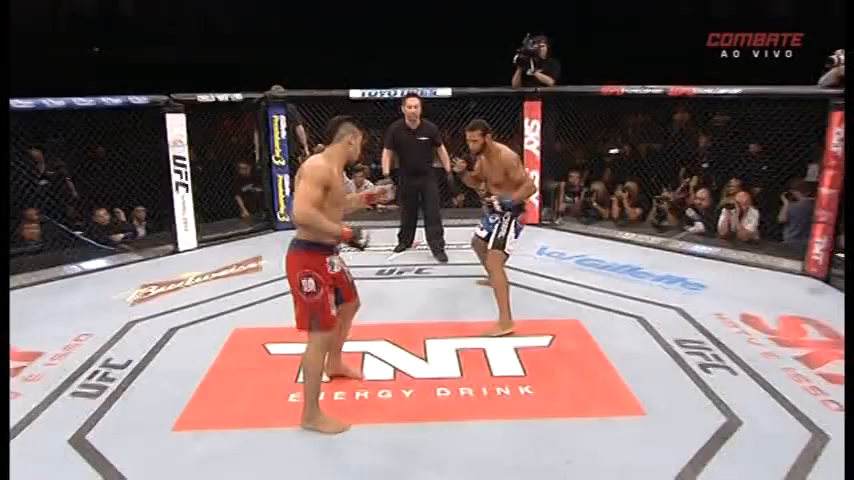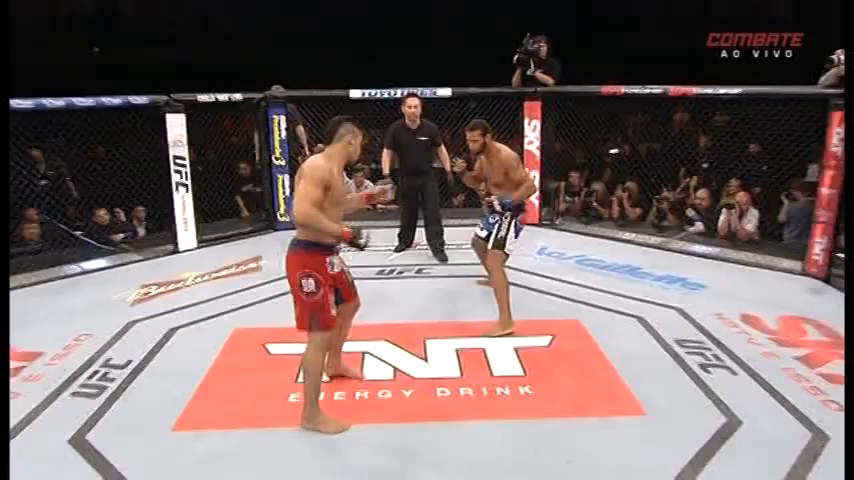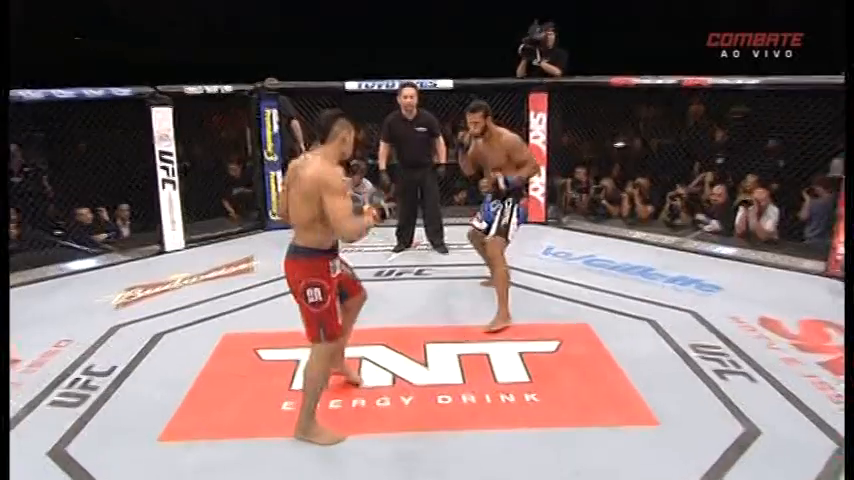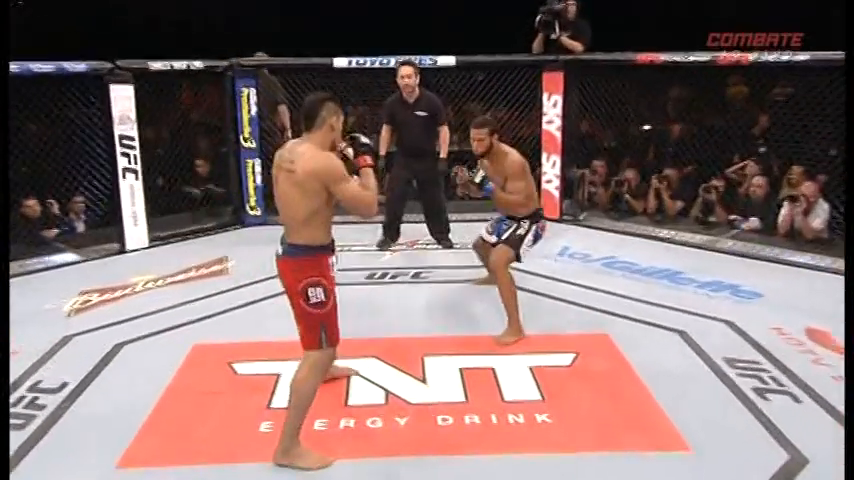
dt=0.4s
person 1, frame 1
left shoulder: (333, 170)
right shoulder: (319, 167)
right elbow: (302, 213)
left wrist: (367, 198)
right wrist: (345, 233)
left hip: (327, 255)
right hip: (308, 259)
left knee: (349, 303)
right knee: (320, 334)
left ankle: (334, 364)
right ankle: (311, 415)
person 1, frame 2
left shoulder: (334, 170)
right shoulder: (319, 167)
right elbow: (302, 213)
left wrist: (369, 197)
right wrist: (345, 233)
left hip: (327, 255)
right hip: (308, 258)
left knee: (349, 303)
right knee: (321, 335)
left ankle: (334, 364)
right ankle: (311, 415)
person 1, frame 3
left shoulder: (298, 164)
right shoulder: (330, 174)
left elbow: (283, 211)
right elbow: (347, 231)
right wrist: (370, 215)
left hip: (322, 257)
right hip: (310, 265)
left knee: (355, 297)
right knee: (326, 345)
left ankle: (338, 365)
right ankle: (306, 426)
person 1, frame 4
left shoulder: (287, 152)
right shoulder: (324, 162)
right elbow: (367, 208)
right wrist: (364, 162)
left hip: (301, 253)
right hip: (307, 262)
left knee: (326, 309)
right knee: (320, 350)
left ankle: (324, 369)
right ankle: (289, 448)
person 2, frame 1
left shoulder: (506, 157)
right shoulder: (481, 156)
left elbow: (530, 186)
right elbow: (475, 182)
left wrist: (507, 202)
right wrist: (462, 172)
left hip: (510, 214)
right hip: (496, 210)
left knee: (494, 262)
right knee: (478, 243)
left ankle: (505, 322)
right ankle: (494, 279)
person 2, frame 2
left shoulder: (506, 157)
right shoulder: (482, 156)
left elbow: (530, 186)
right elbow: (475, 182)
left wrist: (506, 201)
right wrist: (462, 172)
left hip: (510, 213)
right hip: (496, 210)
left knee: (494, 262)
right knee: (478, 242)
left ankle: (505, 322)
right ankle: (494, 279)
person 2, frame 3
left shoulder: (509, 140)
right shoulder: (477, 140)
left elbow: (534, 166)
right elbow: (468, 171)
left wrist: (511, 180)
right wrist: (463, 150)
left hip: (511, 199)
right hip: (492, 197)
left knee: (494, 251)
right knee: (475, 236)
left ankle: (503, 314)
right ankle: (496, 276)
person 2, frame 4
left shoulder: (512, 162)
right shoulder: (487, 158)
left elbow: (519, 204)
right elbow: (478, 191)
left wrist: (486, 186)
right wrist: (465, 181)
left hip: (529, 222)
right hip: (512, 218)
left knee: (497, 262)
right knee: (480, 245)
left ankle: (514, 328)
right ankle: (493, 276)
person 3, frame 1
left shoulder: (430, 128)
right shoulder: (395, 129)
left elbow: (440, 149)
right elbow: (387, 152)
left wrist: (448, 171)
right wrist: (386, 175)
left hip: (427, 177)
right hip: (407, 178)
left knee: (433, 212)
right knee: (407, 212)
person 3, frame 2
left shoulder: (430, 128)
right shoulder: (395, 129)
left elbow: (440, 149)
right elbow: (387, 152)
left wrist: (448, 171)
right wrist: (386, 175)
left hip: (427, 176)
right hip: (407, 177)
left knee: (433, 213)
right knee: (408, 212)
person 3, frame 3
left shoulder: (428, 118)
right shoulder: (391, 121)
left elbow: (438, 140)
right elbow: (384, 146)
left wrist: (442, 164)
right wrist: (383, 171)
left hip: (427, 169)
right hip: (405, 171)
left knee: (432, 206)
right knee: (406, 208)
right ankle: (404, 240)
person 3, frame 4
left shoulder: (431, 101)
right shoulder: (392, 103)
left elbow: (443, 130)
right elbow: (386, 129)
left wrist: (442, 158)
right wrist: (380, 156)
left hip: (427, 160)
right hip: (402, 159)
left knee: (434, 200)
right knee: (393, 197)
left ankle: (442, 235)
right ankle: (389, 235)
